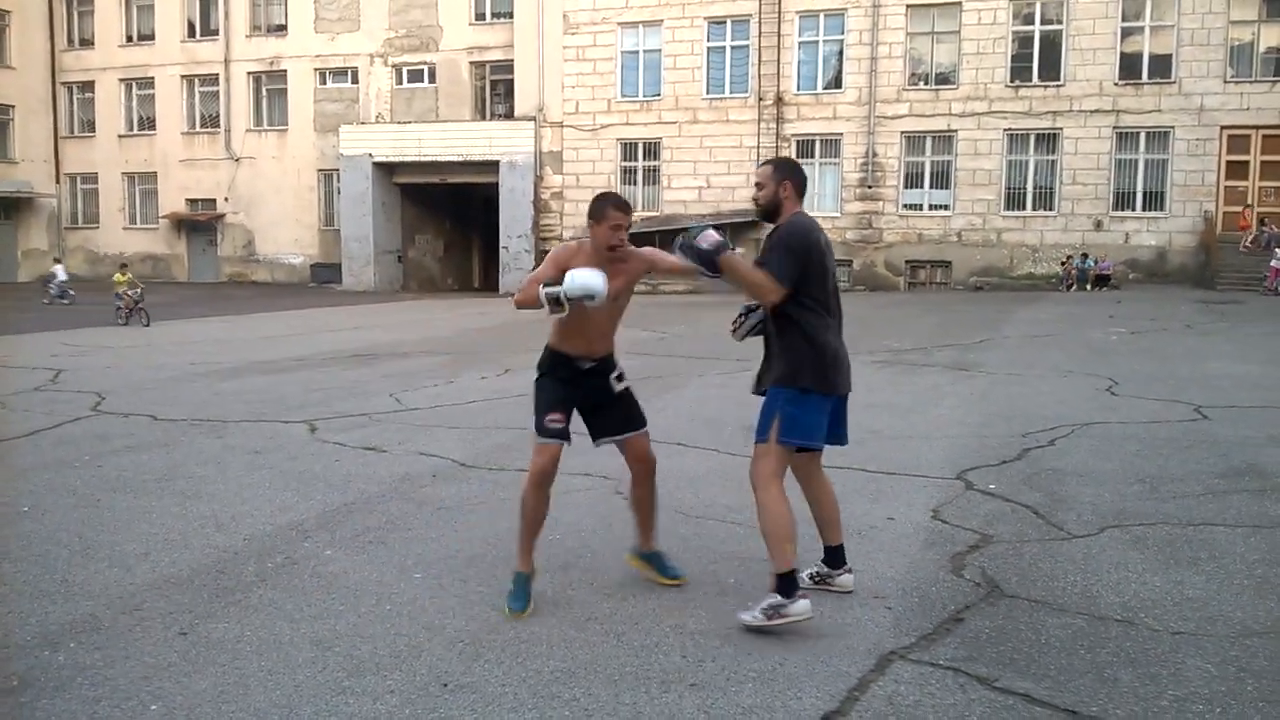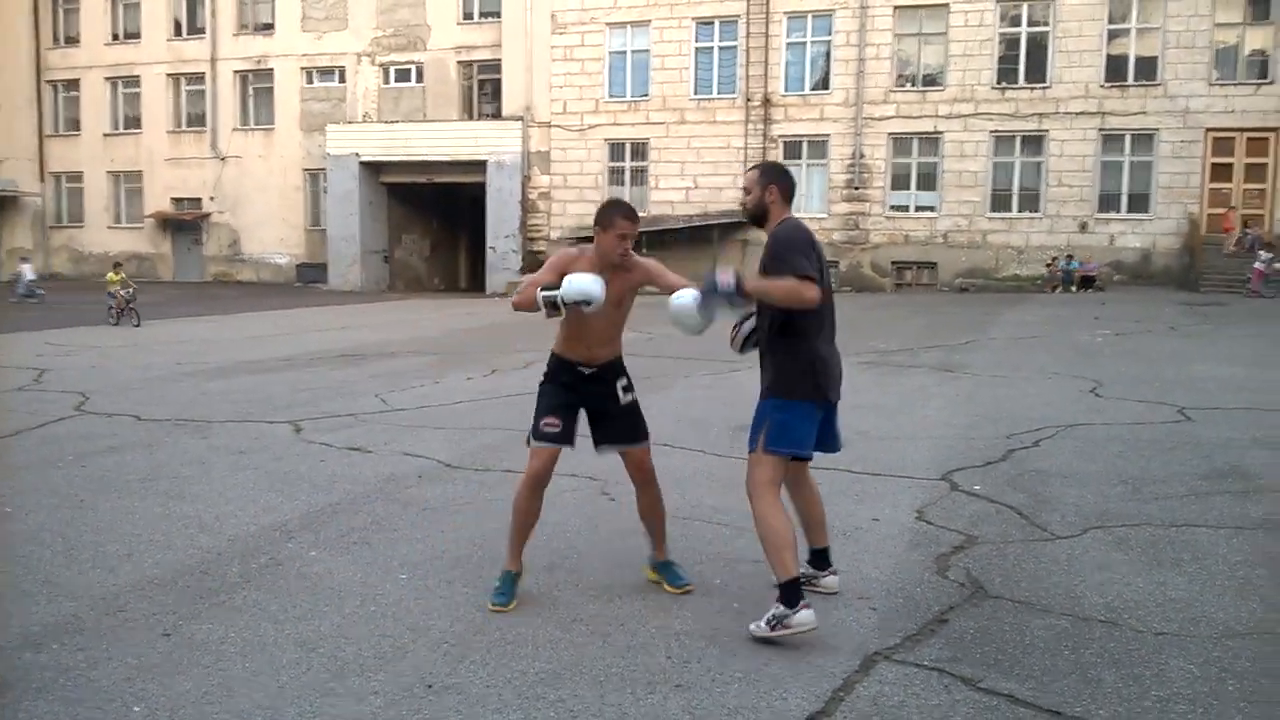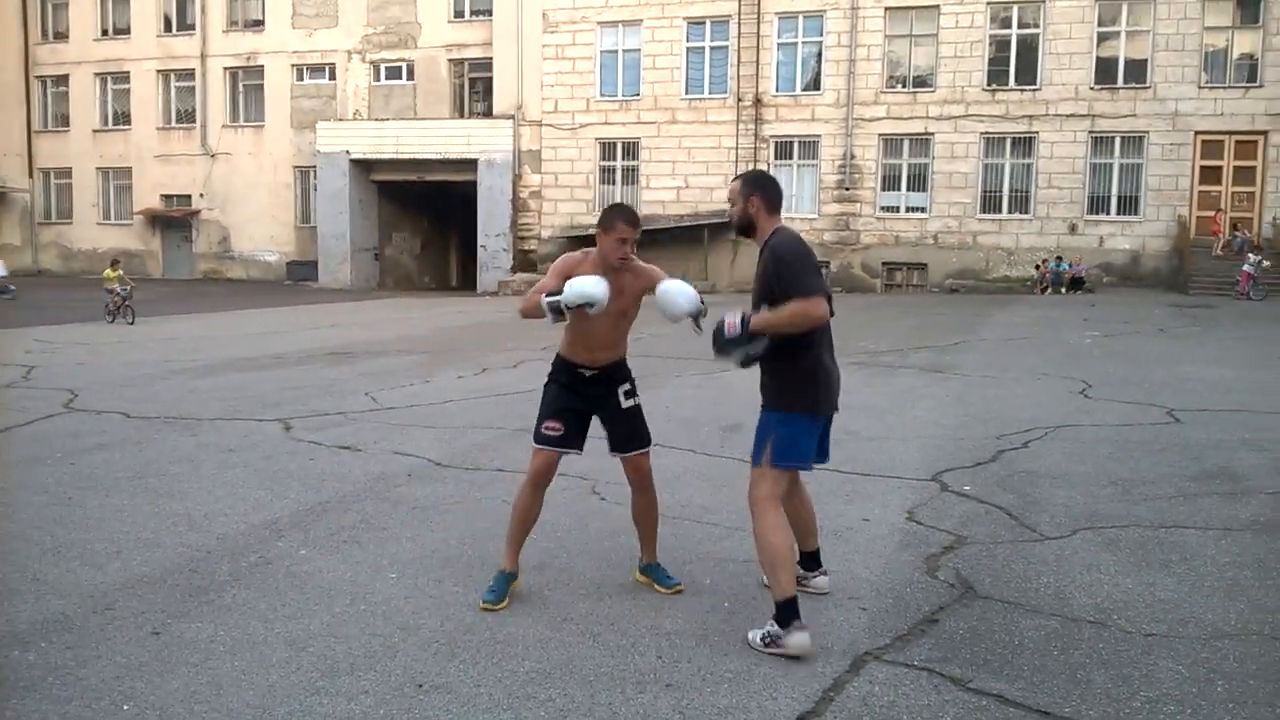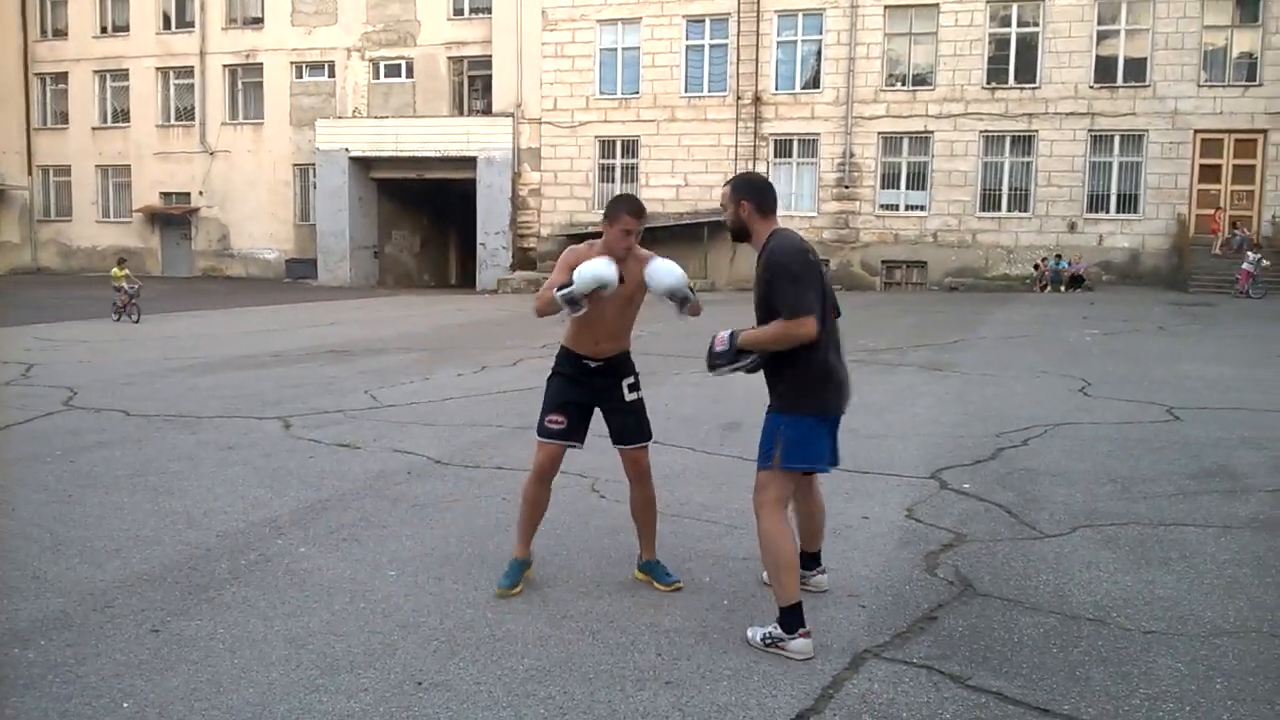
dt=0.1s
person 1, frame 1
left shoulder: (791, 233)
right shoulder: (805, 232)
left elbow: (768, 291)
left wrist: (720, 252)
right wrist: (759, 318)
left hip: (802, 372)
right hip: (820, 369)
left knee: (766, 473)
right knee: (806, 466)
left ankle: (786, 593)
right ankle: (835, 566)
person 1, frame 2
left shoulder: (787, 238)
right shoulder: (793, 237)
left elbow: (807, 295)
left wrist: (743, 284)
right wrist: (762, 323)
left hip: (795, 381)
right hip: (813, 374)
left knee: (762, 483)
right knee: (795, 472)
left ankle: (791, 603)
right ankle: (821, 567)
person 1, frame 3
left shoulder: (782, 250)
right shoulder: (783, 245)
left elbow: (813, 313)
left wrist: (746, 323)
right wrist: (761, 337)
left hip: (794, 391)
right hip: (809, 384)
left knee: (765, 497)
right knee: (786, 481)
left ankle: (787, 624)
right ankle: (809, 569)
person 1, frame 4
left shoulder: (782, 254)
right shoulder: (784, 247)
left elbow: (802, 328)
left wrist: (738, 340)
right wrist: (755, 346)
left hip: (803, 392)
right hip: (818, 384)
left knee: (770, 500)
right knee: (801, 480)
left ankle: (791, 628)
right ankle: (809, 567)
person 2, frame 1
left shoulder: (639, 257)
right shoulder: (568, 254)
left elbow: (684, 268)
right elbow: (522, 297)
right wrist: (561, 295)
left hip: (604, 369)
right hip: (559, 369)
left knee: (642, 458)
right knee: (543, 468)
left ankle: (646, 549)
right ankle: (524, 571)
person 2, frame 2
left shoulder: (639, 268)
right shoulder: (568, 260)
left elbow: (682, 287)
right elbow: (519, 299)
right wrist: (559, 299)
left hip: (609, 375)
right hip: (563, 375)
left knee: (643, 470)
right knee: (537, 473)
left ankle: (660, 560)
right ankle: (512, 570)
person 2, frame 3
left shoulder: (643, 274)
right shoulder: (571, 264)
left elbow: (686, 303)
right elbow: (526, 308)
left wrist: (693, 307)
right wrist: (560, 304)
left hip: (613, 378)
right hip: (567, 376)
left knee: (640, 474)
right knee: (538, 473)
left ankle: (649, 562)
right ankle: (507, 569)
person 2, frame 4
left shoulder: (647, 263)
right shoulder: (578, 256)
left elbow: (689, 305)
right elbow: (541, 305)
left wrist: (681, 295)
right wrist: (576, 293)
left hip: (617, 370)
right hip: (571, 368)
left knee: (639, 468)
right knee: (544, 465)
left ankle: (647, 559)
right ankle: (521, 556)
